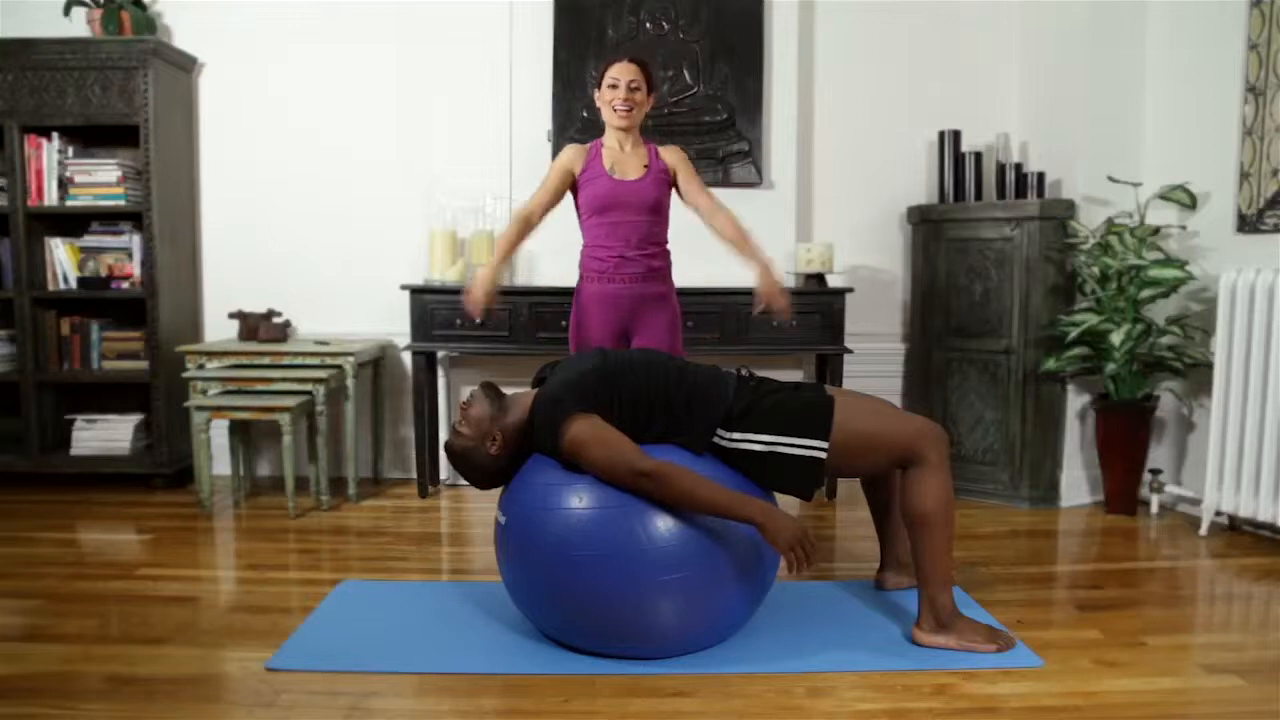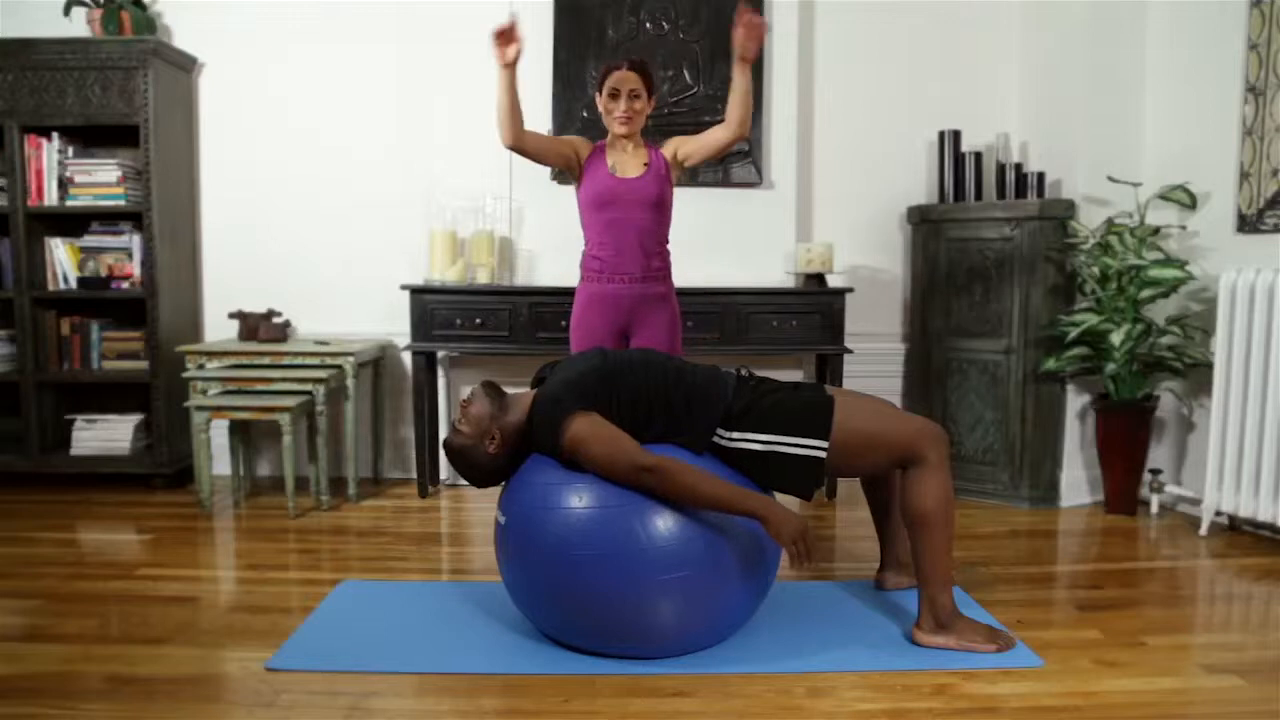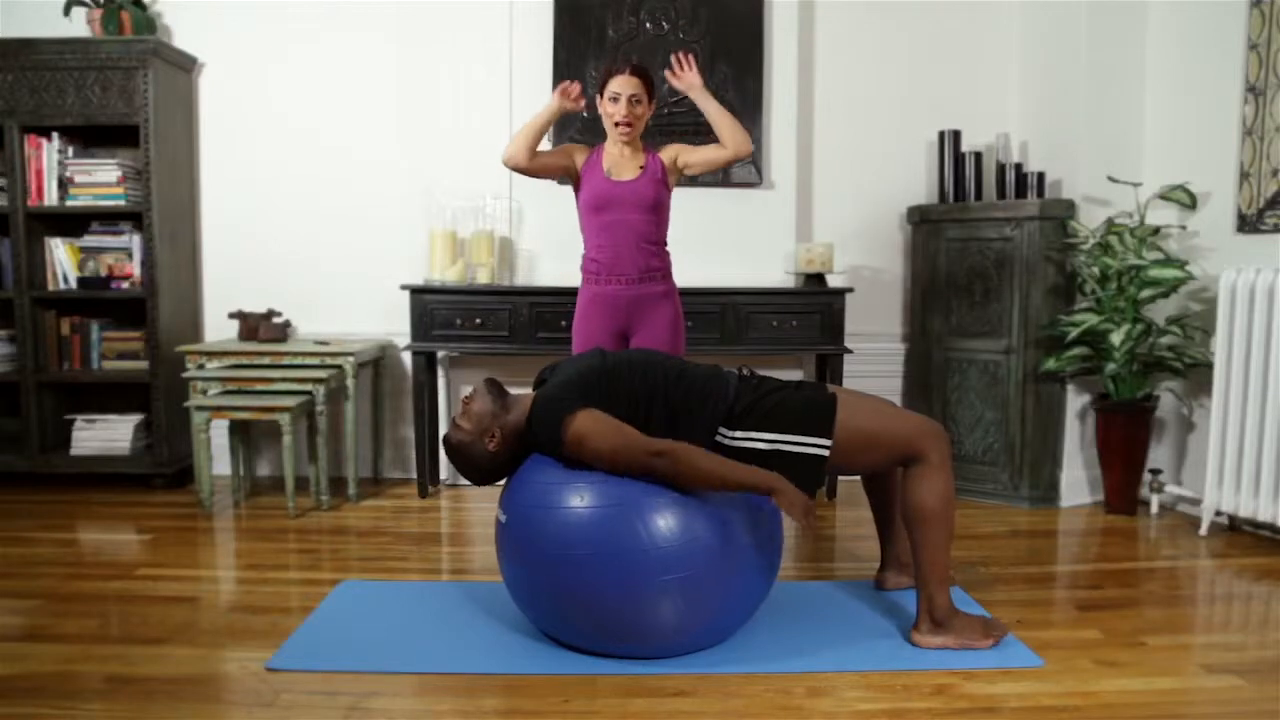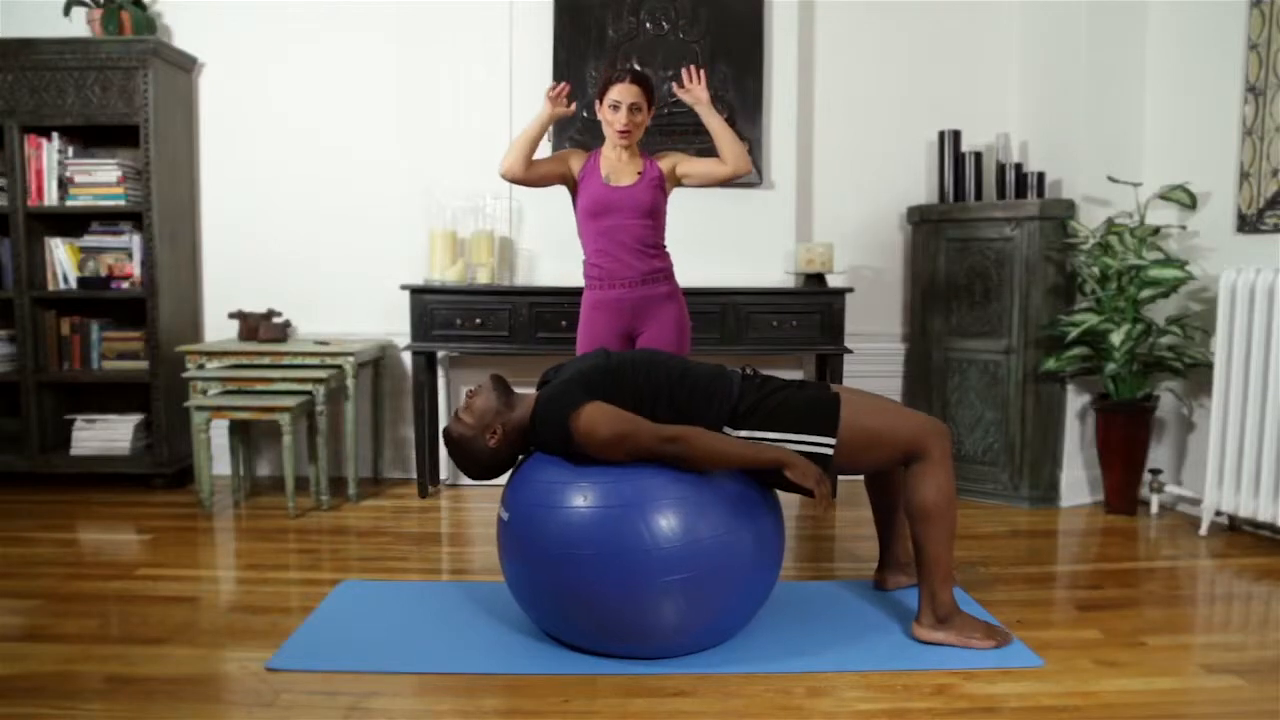
dt=0.3s
person 1, frame 1
left shoulder: (547, 387)
right shoulder: (556, 425)
right elbow: (648, 472)
right wrist: (763, 514)
left hip: (734, 392)
right hip: (740, 422)
left knee: (889, 429)
right knee: (926, 441)
left ankle: (897, 564)
right ankle: (939, 617)
person 1, frame 2
left shoulder: (547, 385)
right shoulder: (555, 425)
right elbow: (650, 469)
right wrist: (765, 509)
left hip: (735, 391)
right hip: (737, 423)
left knee: (890, 426)
right knee: (925, 440)
left ankle: (897, 564)
right ankle: (939, 618)
person 1, frame 3
left shoulder: (548, 388)
right shoulder: (556, 424)
right elbow: (658, 455)
right wrist: (772, 482)
left hip: (735, 391)
right hip: (740, 421)
left knee: (888, 430)
right knee: (926, 441)
left ankle: (898, 565)
right ankle: (937, 616)
person 1, frame 4
left shoulder: (551, 388)
right shoulder: (562, 420)
right elbow: (669, 441)
right wrist: (781, 457)
left hip: (740, 392)
right hip: (748, 419)
left knee: (894, 427)
right knee: (929, 437)
left ankle: (897, 564)
right ankle: (939, 613)
person 2, frame 1
left shoulder: (669, 159)
right shoulder: (576, 158)
left elbow: (715, 213)
right elbow: (530, 214)
left wrist: (761, 265)
right wrist: (491, 268)
left hip: (656, 301)
right hip: (596, 301)
person 2, frame 2
left shoulder: (669, 156)
right shoulder: (581, 155)
left elbow: (735, 130)
right elbow: (514, 139)
left wrist: (742, 64)
right wrist: (508, 69)
left hip: (655, 299)
right hip: (596, 299)
person 2, frame 3
left shoulder: (667, 161)
right shoulder: (581, 160)
left elbow: (739, 148)
right elbow: (515, 158)
left wrist: (698, 94)
right wrist: (557, 108)
left hip: (657, 301)
right hip: (597, 302)
person 2, frame 4
left shoulder: (664, 166)
right shoulder: (576, 165)
left elbow: (737, 165)
right elbow: (512, 170)
left wrist: (703, 108)
right wrist: (547, 115)
left hip: (660, 304)
right hip: (602, 306)
